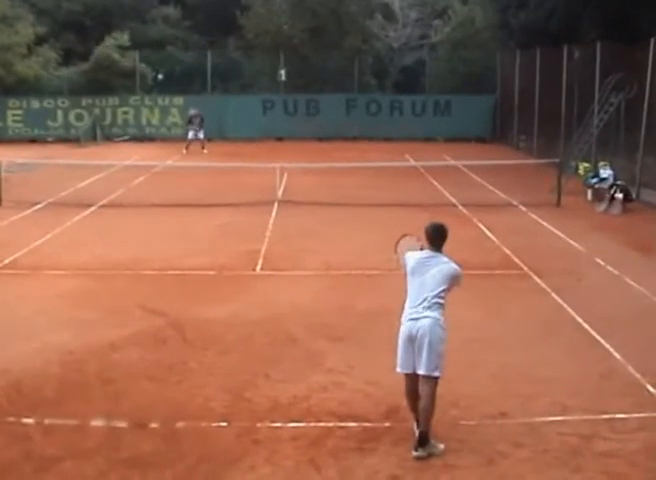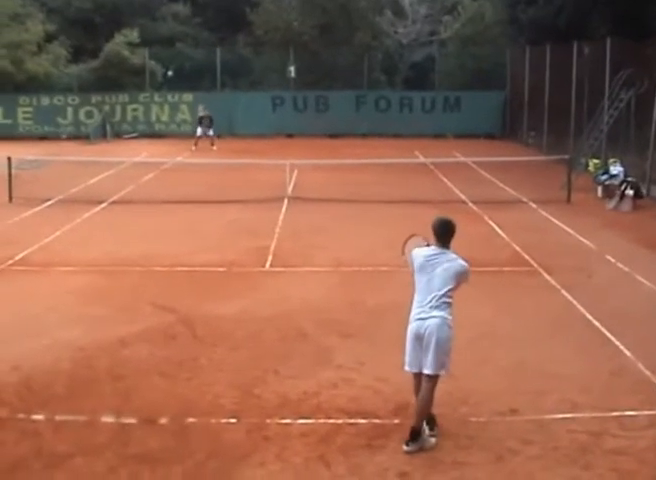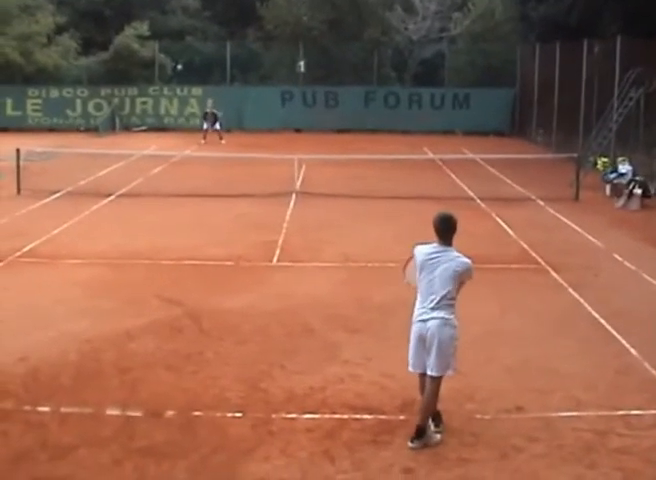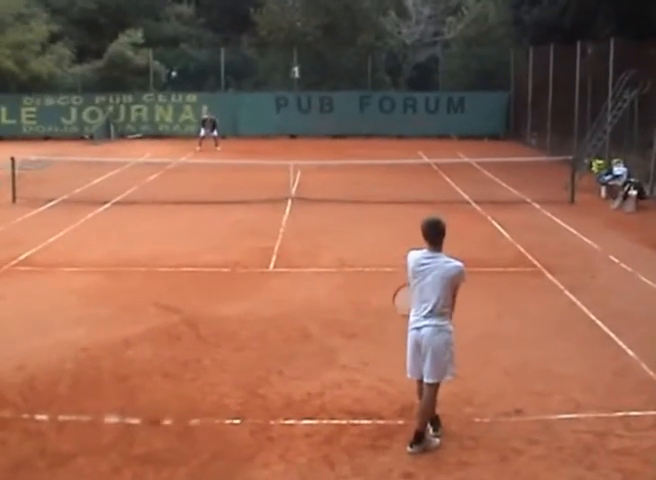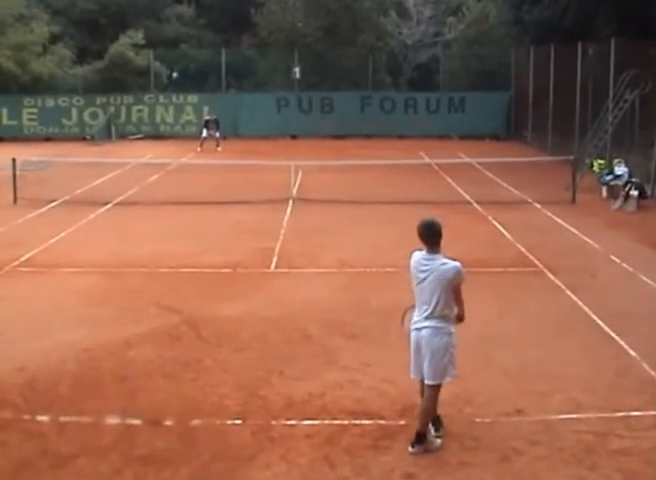
dt=0.4s
person 1, frame 1
left shoulder: (410, 257)
right shoulder: (453, 270)
left hip: (409, 322)
right hip: (431, 325)
left knee: (411, 379)
right knee: (428, 383)
left ankle: (419, 424)
right ankle: (423, 442)
person 1, frame 2
left shoulder: (417, 254)
right shoulder: (461, 266)
left hip: (417, 321)
right hip: (439, 323)
left knee: (419, 378)
right knee: (428, 381)
left ankle: (428, 419)
right ankle: (414, 437)
person 1, frame 3
left shoulder: (419, 252)
right shoulder: (464, 264)
left hip: (420, 321)
right hip: (442, 324)
left knee: (424, 377)
right knee: (433, 381)
left ankle: (433, 416)
right ankle: (419, 434)
person 1, frame 4
left shoulder: (412, 258)
right shoulder: (455, 268)
right elbow: (452, 298)
left hip: (416, 327)
right hip: (438, 330)
left knee: (422, 382)
right knee: (431, 386)
left ankle: (432, 420)
right ankle: (418, 440)
person 1, frame 5
left shoulder: (415, 259)
right shoulder: (453, 269)
right elbow: (457, 295)
right wrist: (460, 312)
left hip: (418, 328)
right hip: (439, 332)
left knee: (425, 383)
right knee: (432, 387)
left ankle: (434, 420)
right ankle: (420, 440)
